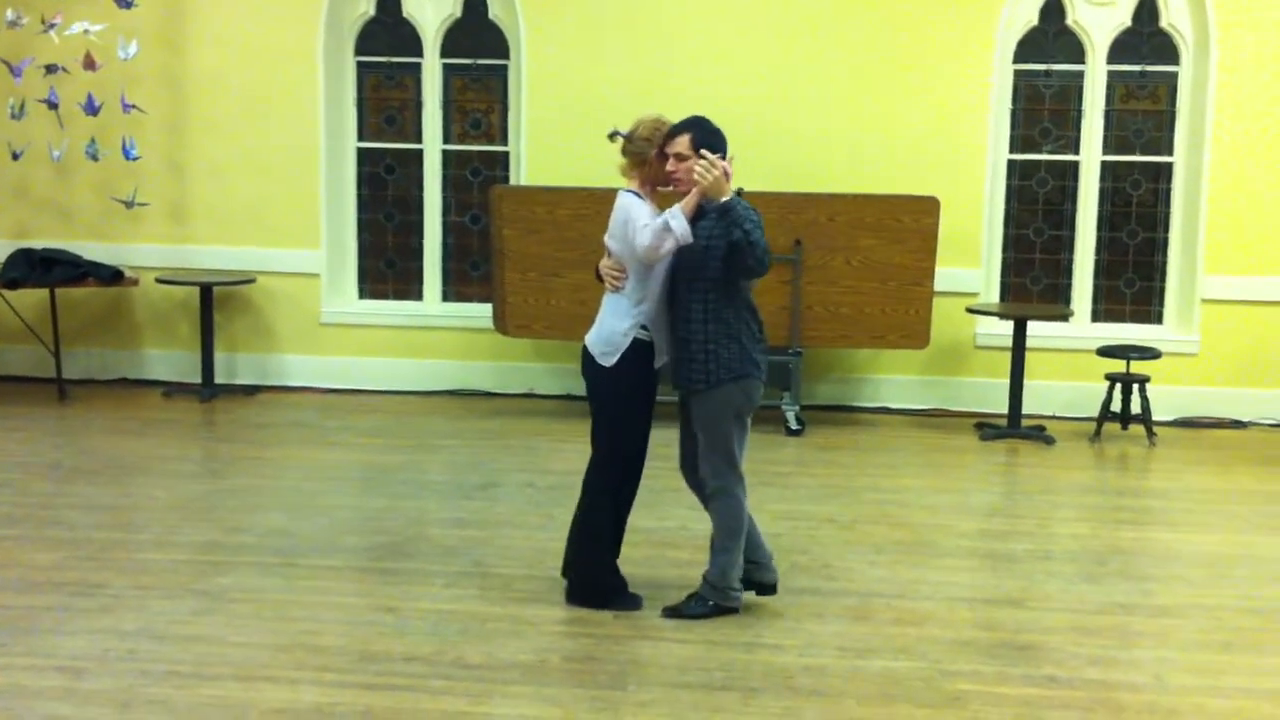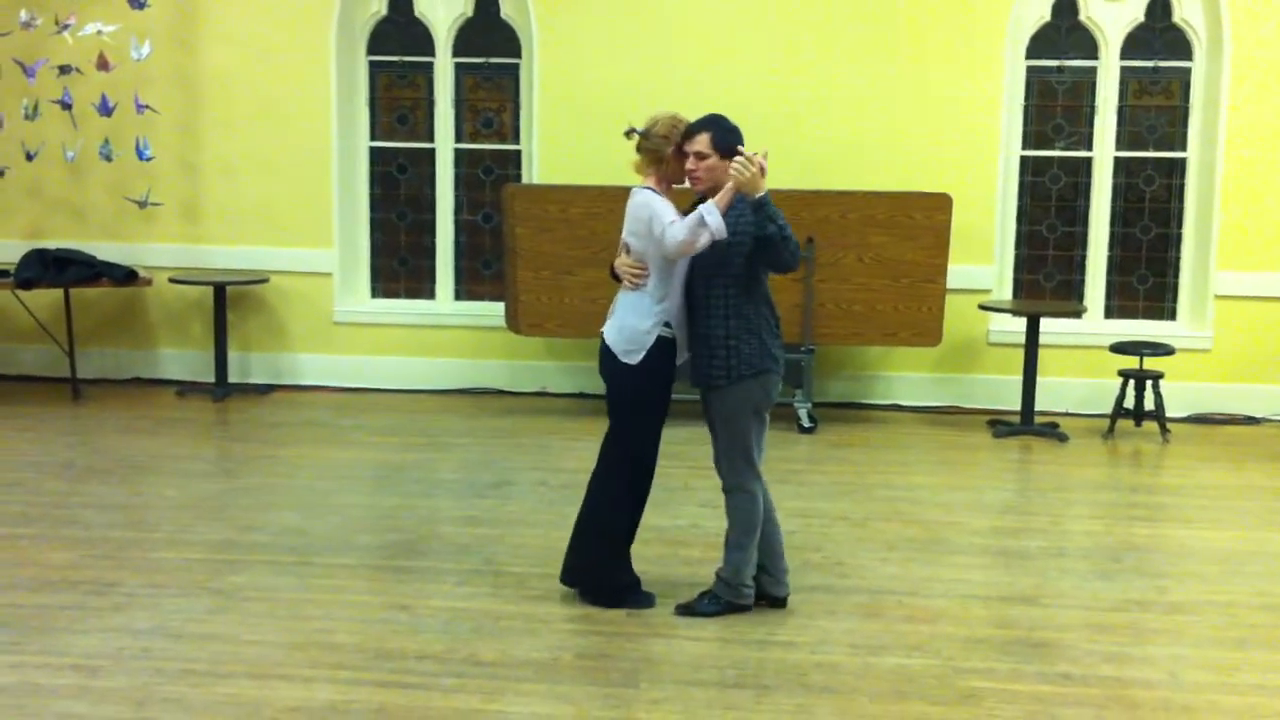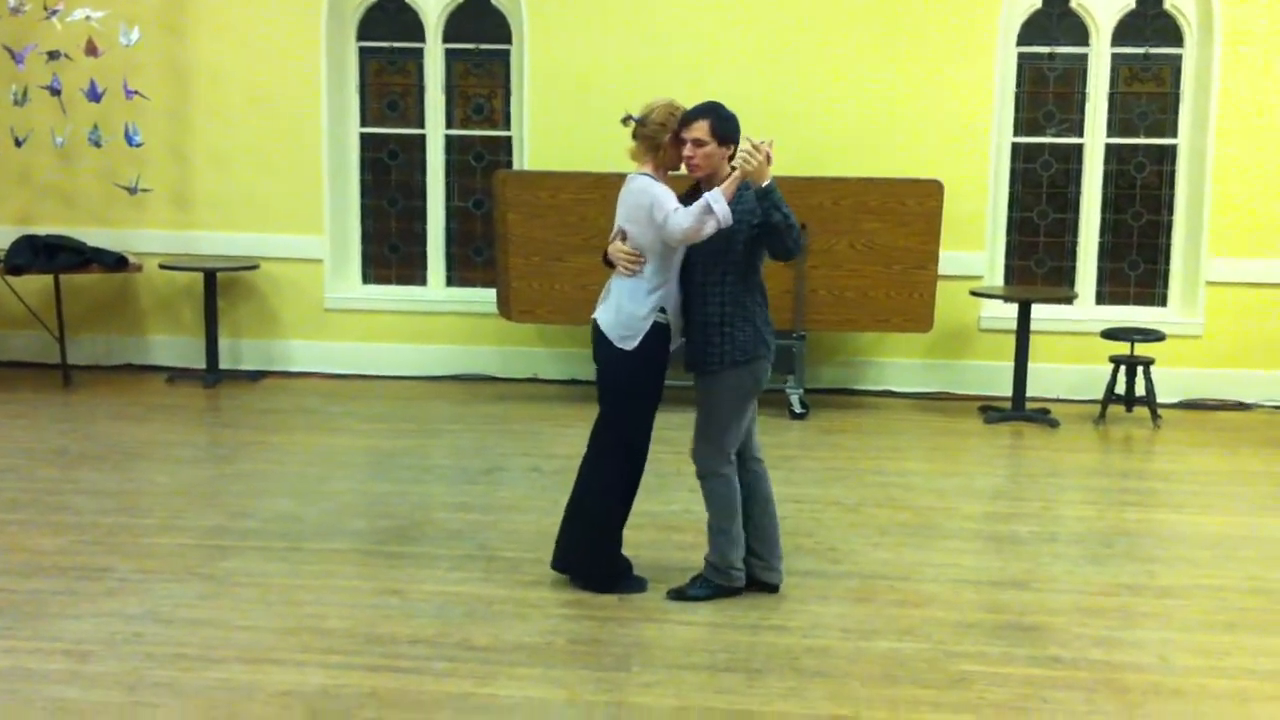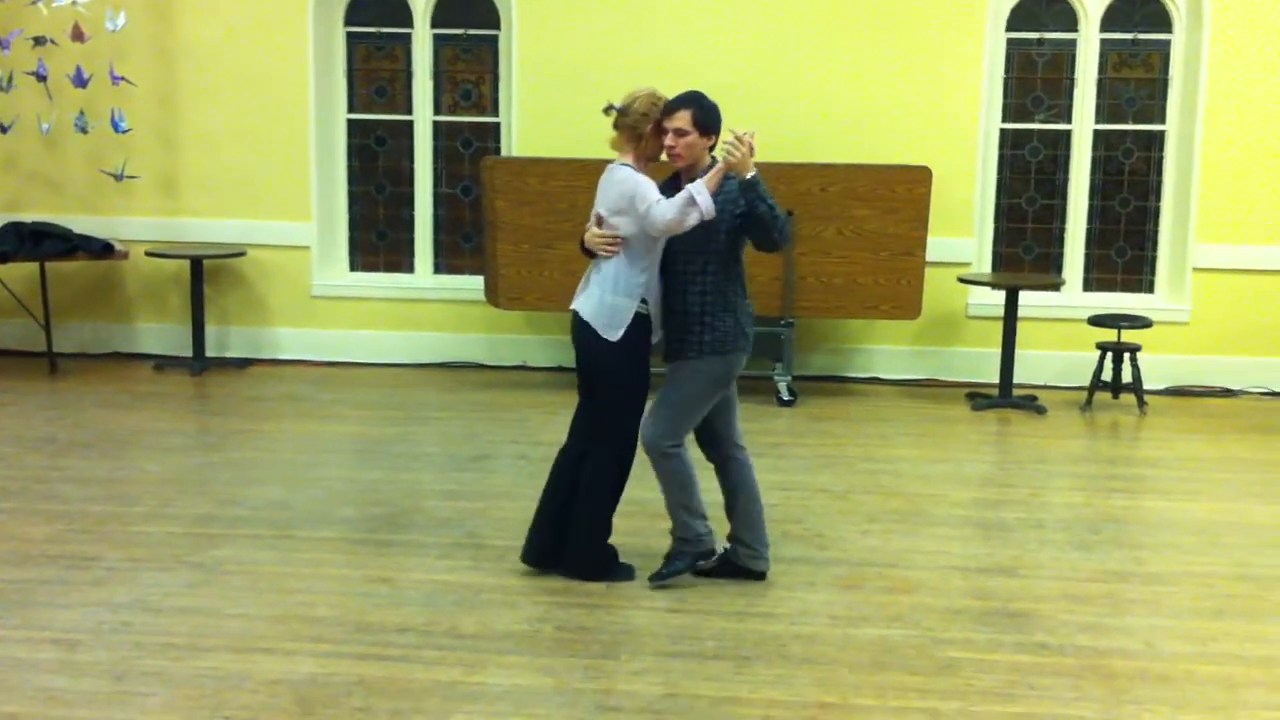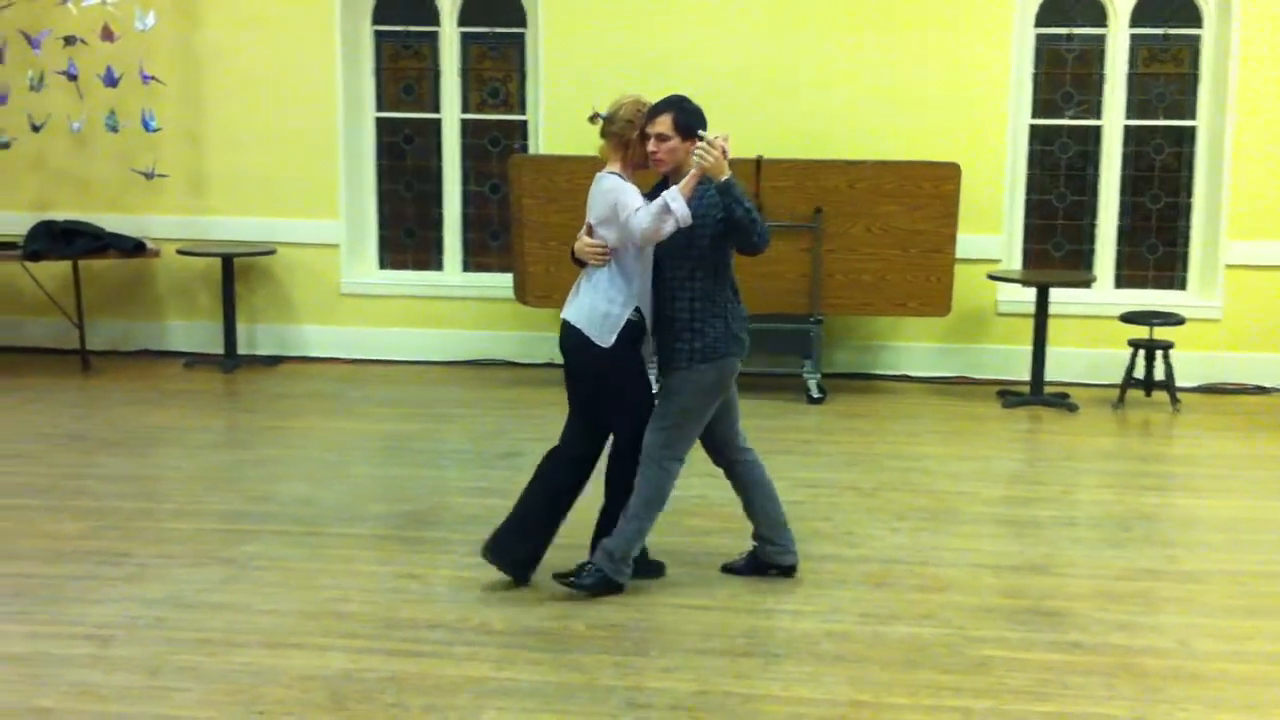
dt=0.4s
person 1, frame 1
left shoulder: (734, 215)
right shoulder: (683, 217)
left elbow: (758, 263)
left wrist: (723, 199)
right wrist: (610, 265)
left hip: (729, 368)
right hip: (696, 367)
left knee: (720, 478)
right knee: (697, 470)
left ankle: (722, 590)
right ankle: (756, 566)
person 1, frame 2
left shoulder: (749, 214)
right shoulder: (694, 216)
left elbow: (788, 259)
right elbow: (658, 264)
left wrist: (759, 195)
right wrist: (623, 263)
left hip: (747, 364)
right hip: (714, 365)
left knee: (739, 476)
right knee: (739, 474)
left ankle: (735, 587)
right ankle: (771, 581)
person 1, frame 3
left shoulder: (749, 202)
right shoulder: (685, 203)
left elbow: (789, 248)
right elbow: (650, 250)
left wrist: (765, 185)
right wrist: (616, 250)
left hip: (738, 351)
right hip: (710, 350)
left knee: (713, 458)
right knee: (743, 457)
left ankle: (724, 571)
right ankle: (763, 567)
person 1, frame 4
left shoulder: (732, 193)
right shoulder: (664, 193)
left elbow: (775, 240)
left wrist: (748, 177)
right wrist: (591, 239)
left hip: (717, 340)
right hip: (689, 340)
left knee: (660, 435)
right knee: (724, 447)
left ankle: (693, 538)
right ankle: (750, 554)
person 1, frame 5
left shoulder: (714, 197)
right shoulder: (654, 198)
left elbow: (756, 242)
left wrist: (724, 180)
right wrist: (584, 246)
left hip: (708, 346)
right hip: (686, 346)
left knee: (660, 452)
right knee: (730, 450)
left ankle: (614, 562)
right ankle: (777, 550)
person 2, frame 1
left shoulder: (640, 205)
right shoulder: (633, 207)
right elbow: (652, 245)
right wrist: (698, 192)
left hip: (632, 352)
right hip: (620, 355)
left knee: (621, 464)
right knee: (613, 466)
left ankle: (585, 569)
right ankle: (594, 584)
person 2, frame 2
left shoulder: (647, 201)
right shoulder: (651, 204)
right elbow: (682, 240)
right wrist: (732, 188)
left hip: (635, 347)
right hip: (640, 351)
left knee: (622, 460)
right knee: (630, 464)
left ankle: (588, 568)
right ankle: (607, 581)
person 2, frame 3
left shoulder: (638, 187)
right shoulder: (651, 193)
right elbow: (686, 227)
right wrist: (738, 176)
left hip: (622, 332)
right hip: (635, 337)
left knee: (611, 446)
right knee: (623, 450)
left ankle: (579, 554)
right ankle: (599, 567)
person 2, frame 4
left shoulder: (617, 176)
right shoulder: (632, 183)
right elbow: (668, 219)
right wrist: (722, 169)
left hip: (598, 320)
right hip: (617, 326)
left knee: (589, 434)
right knee: (614, 440)
left ankle: (550, 546)
right ankle: (586, 554)
person 2, frame 5
left shoulder: (609, 185)
right shoulder: (616, 190)
right elbow: (647, 228)
right wrist: (695, 175)
left hip: (588, 330)
right hip: (606, 335)
left knee: (581, 443)
right knee: (635, 440)
left ankle: (516, 545)
